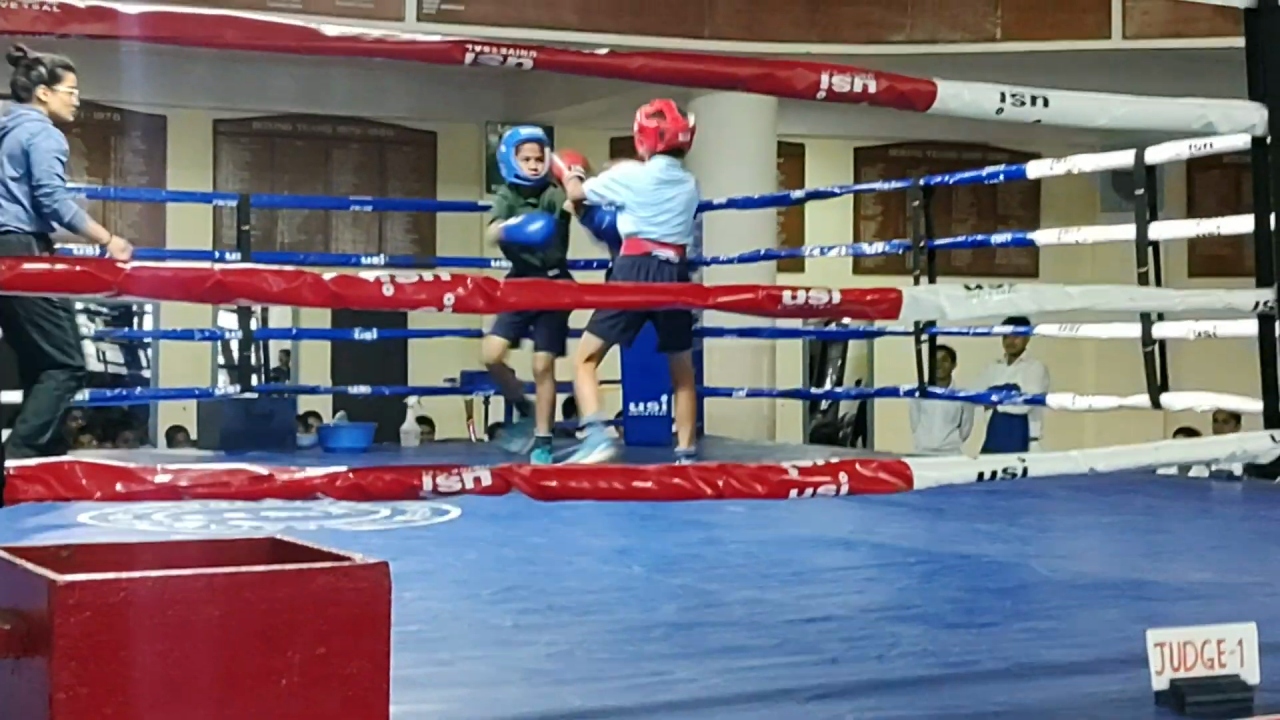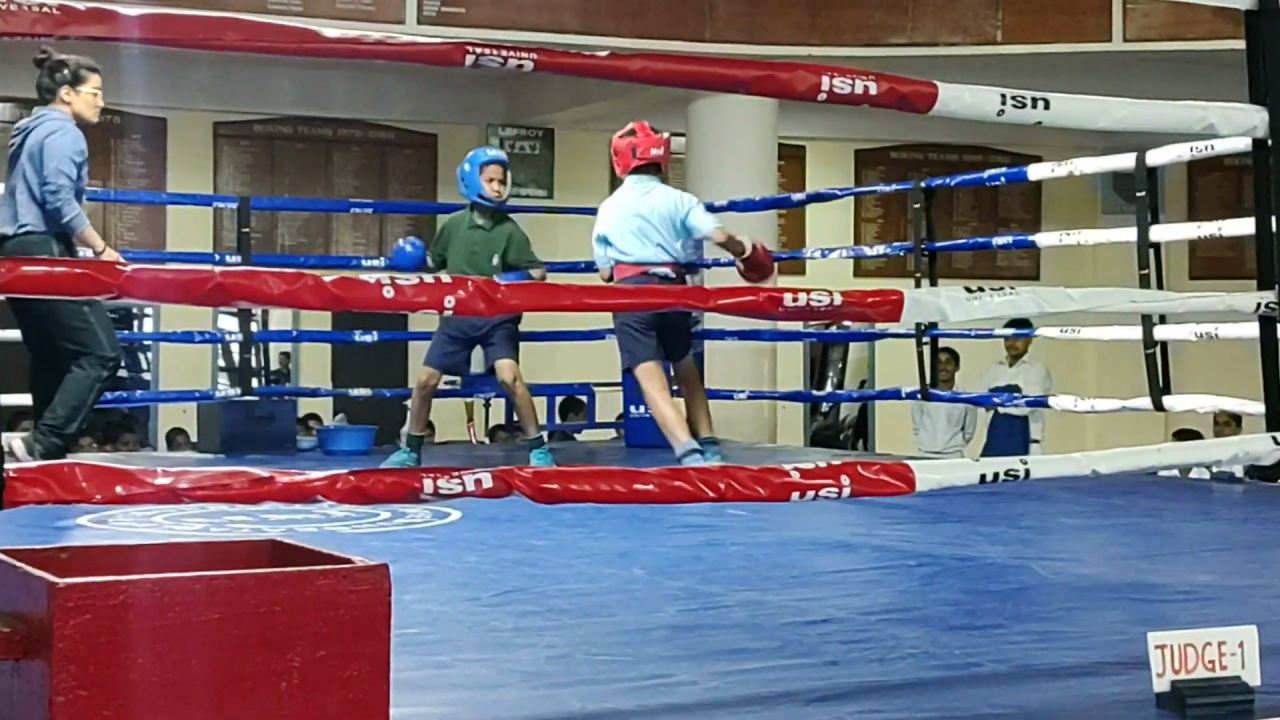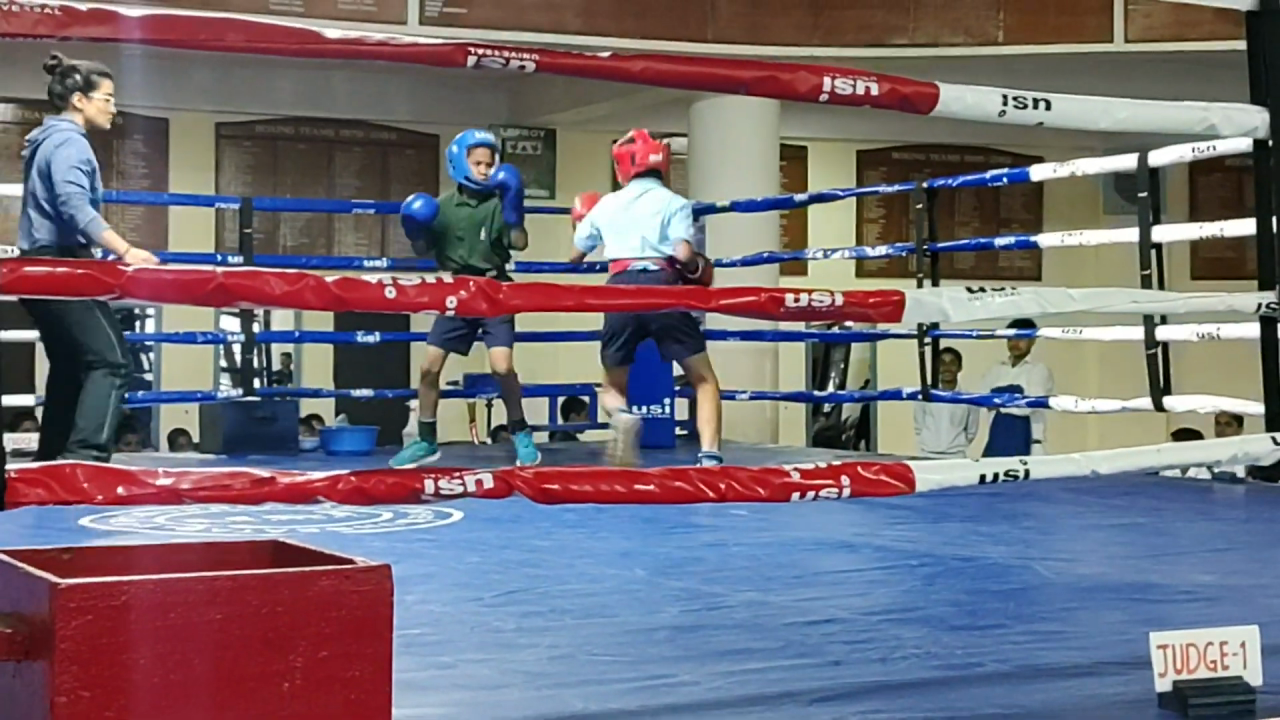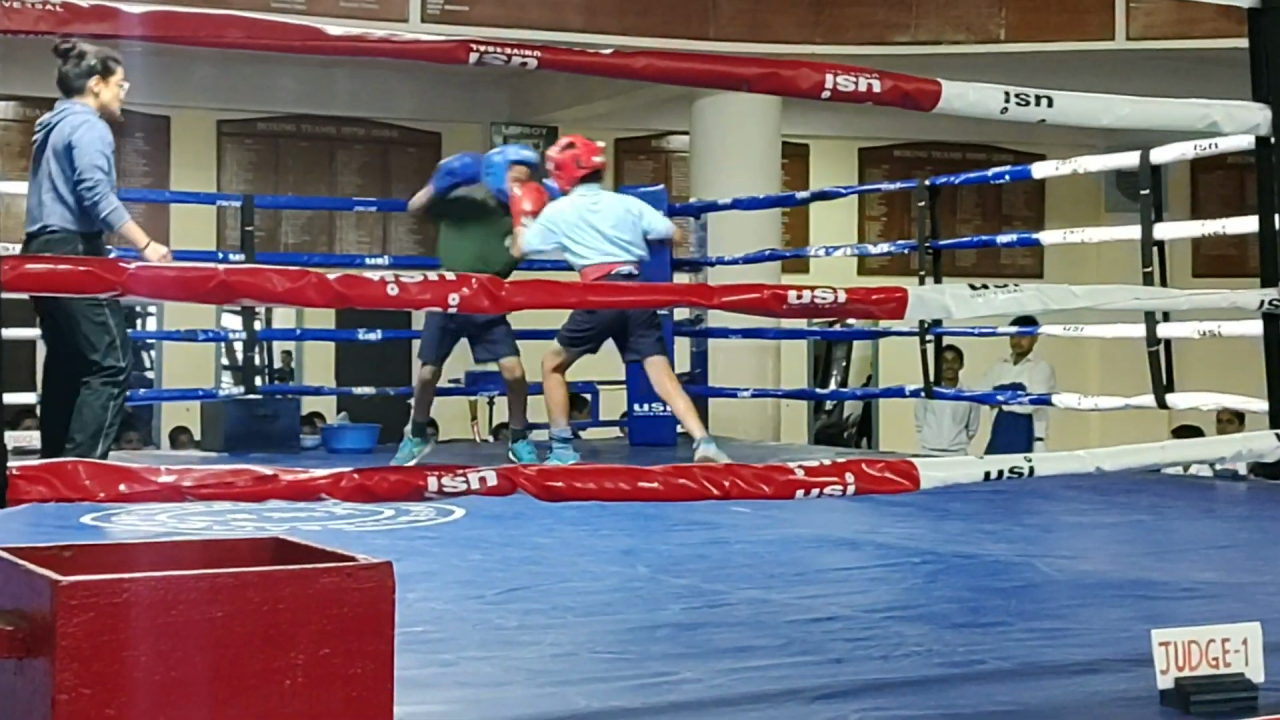
dt=0.2s
person 1, frame 1
right shoulder: (42, 134)
right elbow: (55, 200)
right wrist: (107, 240)
left knee: (38, 361)
right knee: (65, 364)
left ankle: (42, 450)
person 1, frame 2
right shoulder: (64, 133)
right elbow: (60, 202)
right wrist: (102, 250)
right hip: (44, 254)
left knee: (55, 362)
right knee: (99, 353)
left ankle: (44, 455)
right ankle: (41, 446)
person 1, frame 3
left shoulder: (45, 141)
right shoulder: (71, 143)
right elbow: (75, 208)
right wrist: (126, 252)
right hip: (62, 263)
left knee: (69, 369)
right knee: (110, 363)
left ankle: (52, 461)
right ankle: (81, 461)
person 1, frame 4
left shoulder: (52, 126)
right shoulder: (90, 128)
right elbow: (97, 196)
right wrist: (146, 245)
left hip: (42, 254)
right hip: (72, 253)
left knee: (67, 363)
right knee: (110, 364)
left ankle: (54, 463)
person 2, frame 1
left shoulder: (628, 176)
right shoulder: (689, 184)
left elbow: (577, 194)
left wrist: (569, 175)
left hip: (634, 271)
right hip: (674, 276)
left knee: (585, 359)
right knee: (682, 374)
left ankle: (598, 438)
right ankle: (686, 456)
person 2, frame 2
left shoulder: (610, 209)
right shoulder: (680, 201)
left elbow: (605, 274)
right elbow: (721, 237)
right wrist: (748, 251)
left hip: (631, 296)
left knee: (656, 392)
right knee: (689, 380)
left ankle: (693, 459)
right ankle: (710, 452)
person 2, frame 3
left shoulder: (605, 205)
right shoulder: (675, 203)
left elbow: (575, 254)
right elbow: (684, 254)
left wrist: (581, 224)
right wrist: (696, 268)
left hip: (621, 291)
right hip: (663, 291)
left knee: (613, 388)
right knee: (704, 382)
left ankle: (623, 419)
right ankle: (710, 459)
person 2, frame 4
left shoulder: (558, 212)
right shoulder: (626, 203)
left elbow: (519, 250)
right elbow: (674, 235)
left wrist: (525, 218)
right wrist: (639, 235)
left knee: (552, 366)
right knee: (666, 383)
left ankle: (562, 451)
right ankle: (705, 446)
person 3, frame 1
left shoulder: (554, 194)
right shoulder: (505, 199)
right elbow: (492, 233)
right wrist: (515, 229)
left knee: (543, 368)
right knee: (491, 355)
left ankle: (543, 443)
right ankle: (525, 413)
person 3, frame 2
left shoulder: (510, 230)
right shoulder: (453, 225)
left elbow: (536, 272)
right elbow: (434, 263)
left wrist: (524, 284)
left hip: (498, 314)
right hip: (460, 314)
left knee: (509, 378)
right knee: (425, 382)
left ankle: (537, 447)
right ankle: (411, 450)
person 3, frame 3
left shoulder: (499, 204)
right shoulder: (443, 206)
left elbow: (521, 243)
right elbow: (423, 249)
left wrist: (515, 210)
right wrist: (415, 231)
left knee: (502, 366)
right knee: (430, 365)
left ankle: (521, 433)
right ankle: (426, 442)
person 3, frame 4
left shoulder: (515, 219)
right shoulder: (463, 203)
right elbow: (417, 206)
right wrist: (441, 182)
left knee: (515, 374)
right knee: (428, 376)
left ankle: (520, 442)
right ankle: (417, 437)
